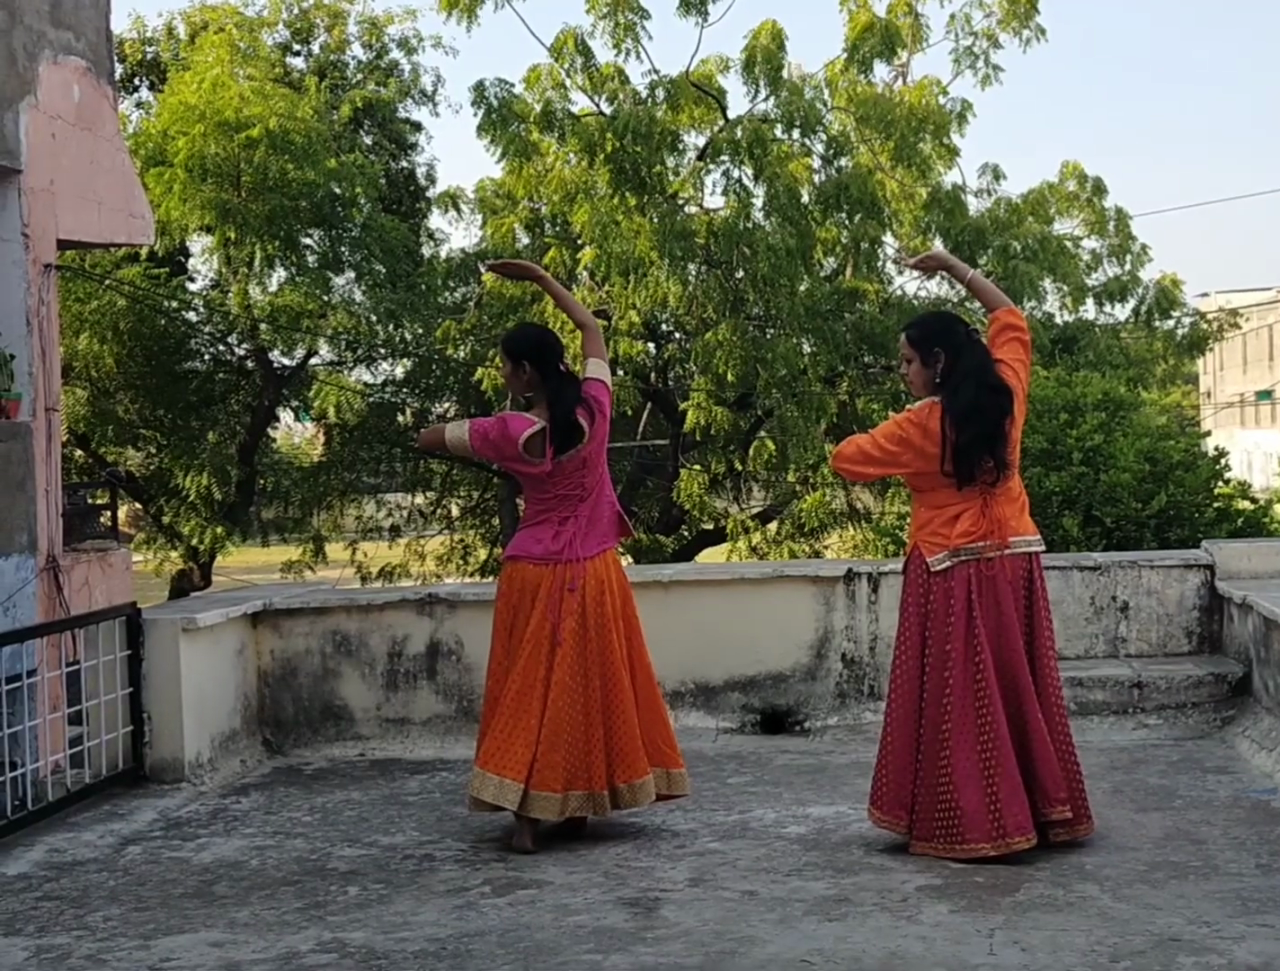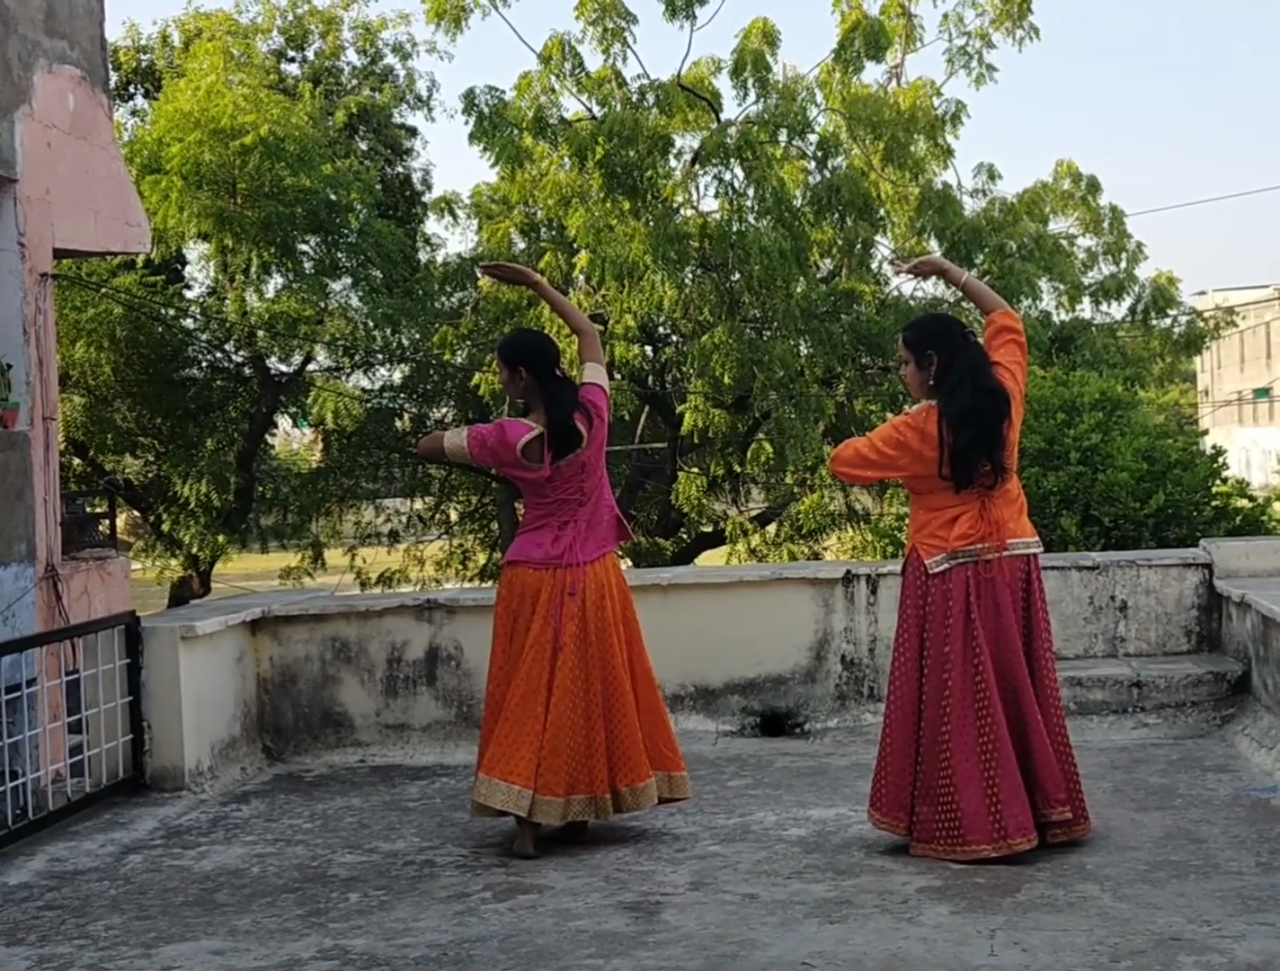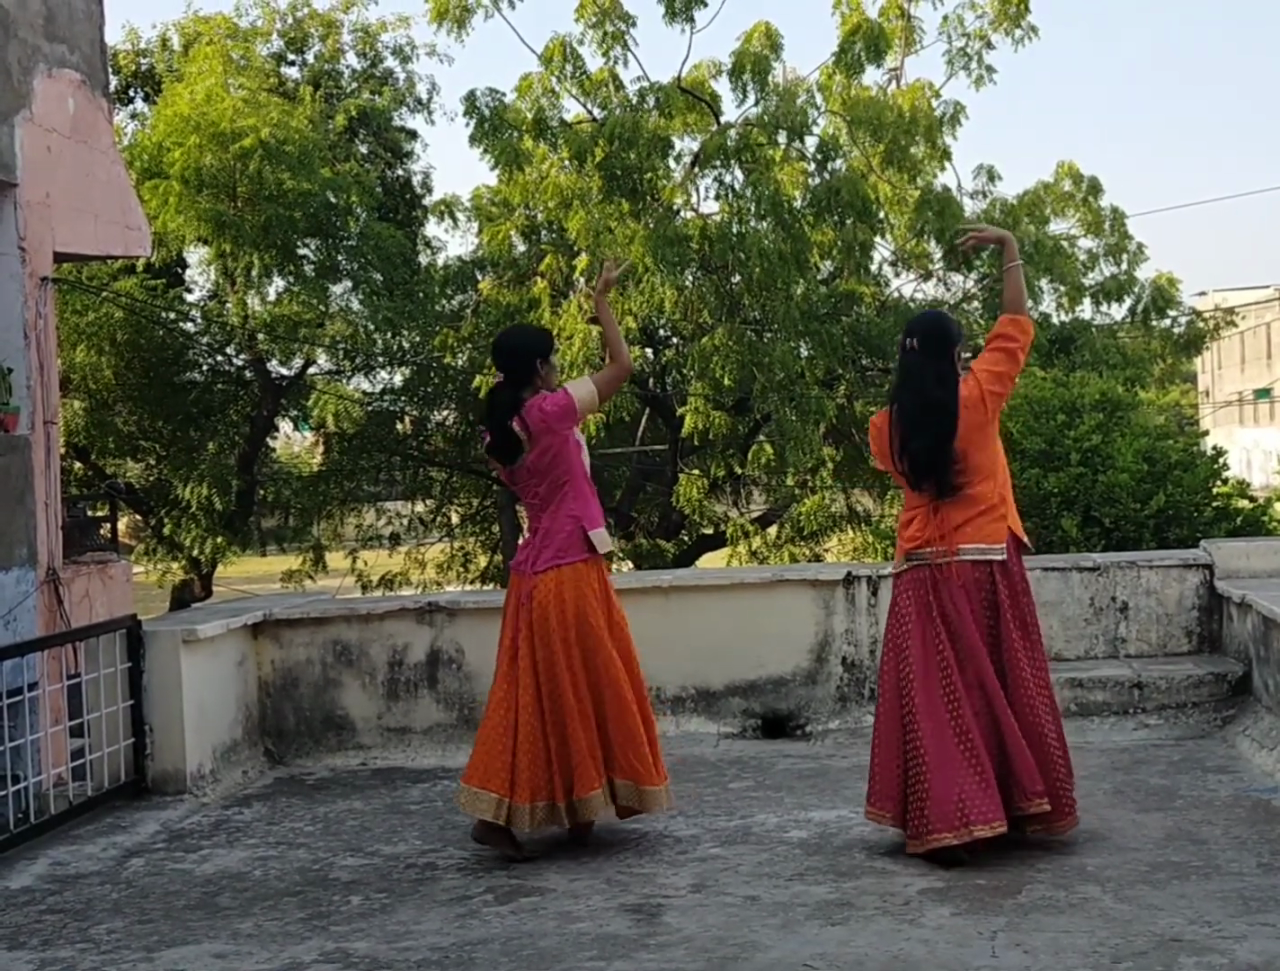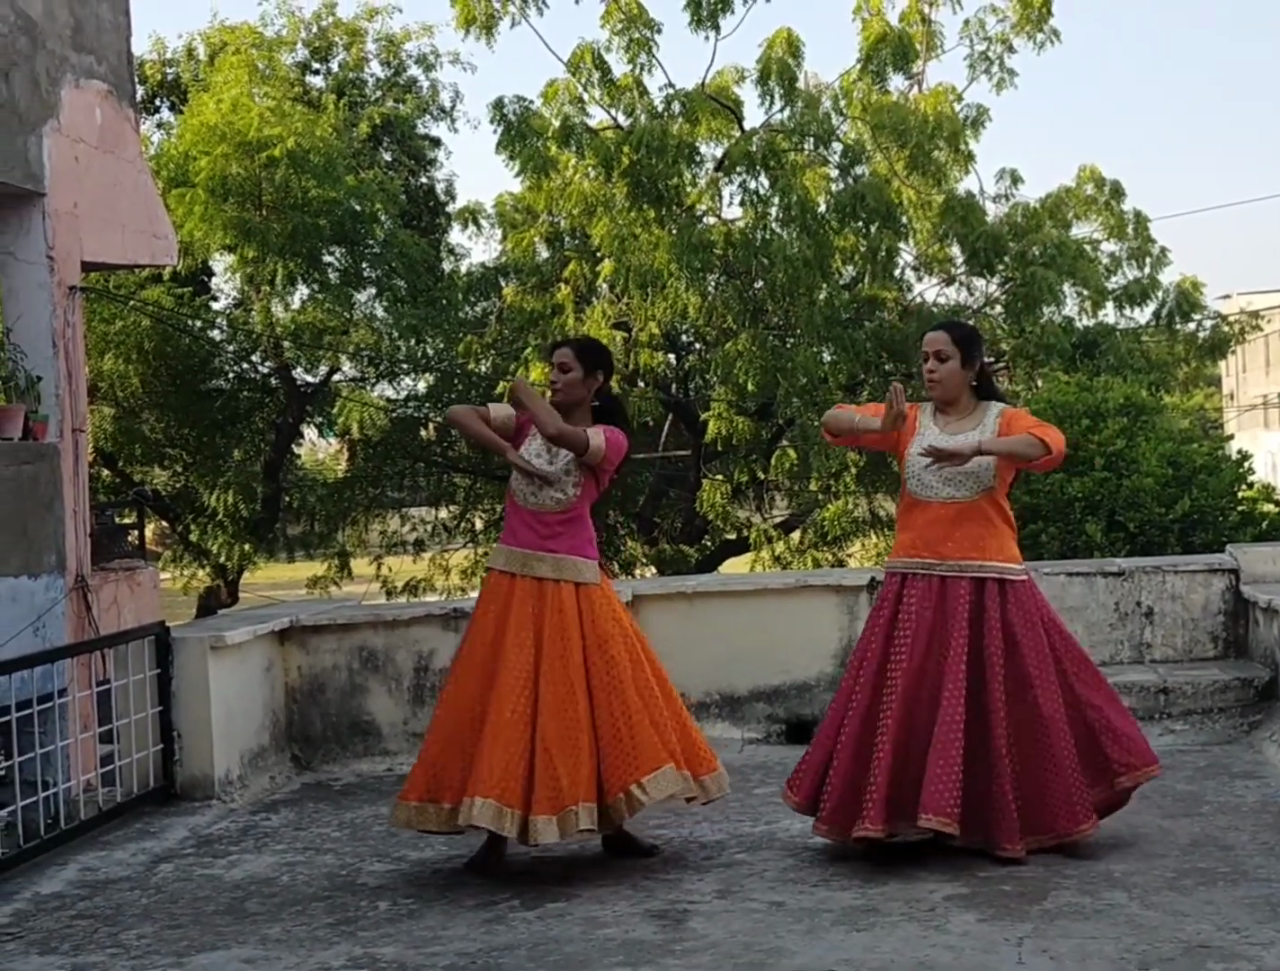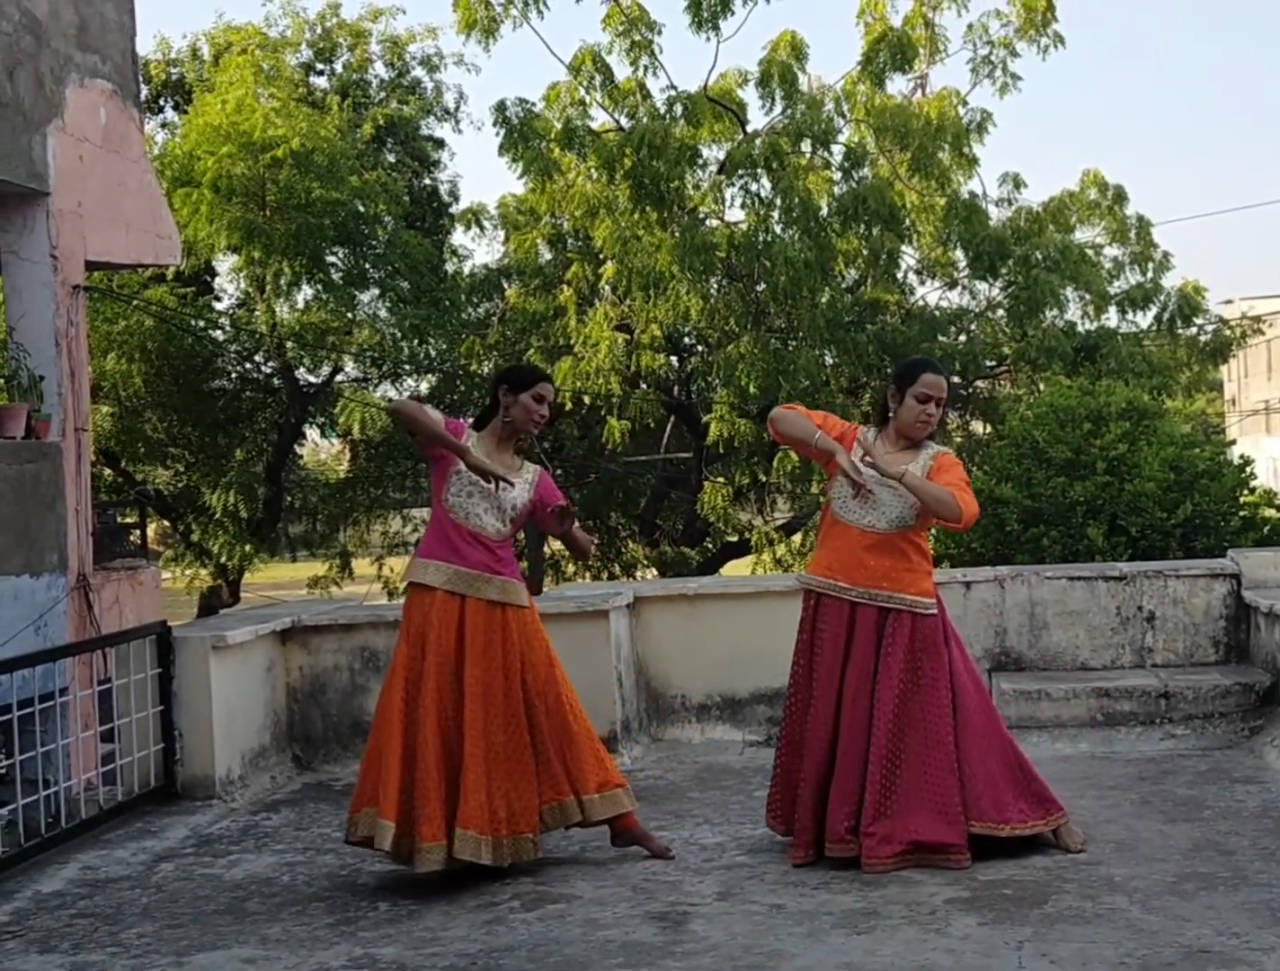
dt=1s
person 1, frame 1
left shoulder: (921, 425)
right shoulder: (1006, 395)
left elbow: (844, 458)
right elbow: (1010, 319)
left wrist: (887, 440)
right wrist: (955, 267)
left hip: (951, 575)
right hip: (1013, 562)
left knee: (958, 699)
right knee: (1019, 689)
left ankle: (968, 824)
right ankle: (1043, 809)
person 1, frame 2
left shoulder: (918, 428)
right shoulder: (1004, 397)
left elbow: (843, 460)
right elbow: (1005, 320)
left wrist: (885, 443)
right wrist: (951, 272)
left hip: (950, 577)
right hip: (1011, 563)
left knee: (958, 702)
right knee: (1018, 690)
left ankle: (967, 826)
right ankle: (1042, 809)
person 1, frame 3
left shoulder: (890, 423)
right shoulder: (977, 397)
right elbow: (1016, 325)
right wrist: (1009, 251)
left hip: (925, 572)
right hip: (986, 566)
left knee: (936, 693)
right knee: (1003, 686)
left ankle: (943, 822)
right ankle: (1020, 805)
person 1, frame 4
left shoulder: (1004, 420)
right shoulder: (909, 421)
left elbow: (1050, 446)
right elbow: (832, 423)
left wrist: (973, 450)
right wrist: (882, 425)
left hip: (988, 583)
right hip: (917, 583)
left knee: (1009, 700)
right knee: (898, 696)
left ankle: (1018, 819)
right ankle: (890, 813)
person 1, frame 5
left shoulder: (941, 463)
right shoulder: (849, 437)
left elbow: (962, 512)
right elbow: (780, 418)
left wrist: (893, 470)
right wrist: (835, 448)
left hip: (904, 610)
right hip: (835, 604)
left knee: (918, 723)
right knee: (836, 721)
right ankle: (838, 829)
person 2, frame 1
left shoulder: (510, 432)
right shoulder: (593, 409)
left elbow: (427, 440)
right elbow: (592, 330)
right wrist: (542, 278)
left hip: (536, 576)
right hip: (594, 573)
left knee: (532, 690)
right knee: (590, 686)
left ankle: (528, 816)
right ankle: (578, 806)
person 2, frame 2
left shoulder: (508, 437)
right shoulder: (591, 413)
left elbow: (427, 446)
right elbow: (589, 333)
right wrist: (536, 283)
left hip: (534, 580)
right hip: (593, 576)
left knee: (533, 694)
right knee: (590, 690)
left ankle: (529, 817)
right ankle: (578, 808)
person 2, frame 3
left shoulder: (498, 431)
right shoulder: (549, 412)
right elbow: (621, 366)
right wrist: (601, 301)
left hip: (537, 573)
right hip: (571, 571)
left knee: (538, 693)
right knee: (583, 690)
left ankle: (514, 813)
right ankle: (561, 811)
person 2, frame 4
left shoulder: (609, 440)
right shoulder: (526, 422)
left elbow: (562, 435)
right elbow: (457, 414)
left wrist: (528, 397)
right wrist: (510, 453)
left hip: (572, 583)
right hip: (511, 578)
left knee: (600, 697)
right knee: (499, 700)
left ankle: (613, 825)
right ankle: (498, 827)
person 2, frame 5
left shoulder: (537, 479)
right shoulder: (453, 437)
left elbow: (584, 549)
right elbow: (400, 408)
left wrist: (567, 526)
right wrist: (466, 455)
left hip: (503, 603)
right hip: (441, 595)
left knee: (545, 715)
right knee: (440, 719)
left ankle: (623, 824)
right ankle: (457, 839)
